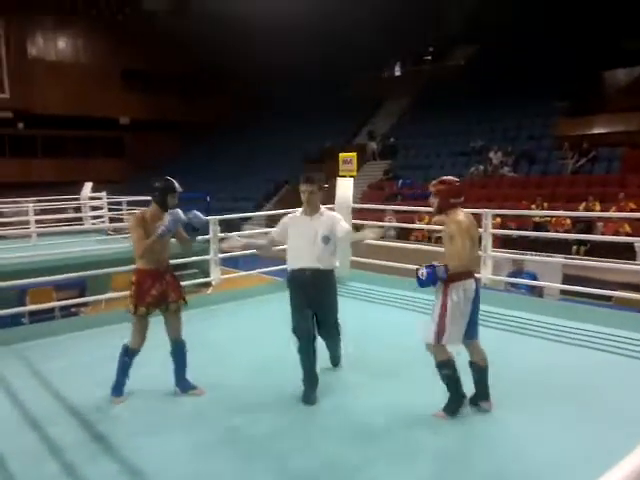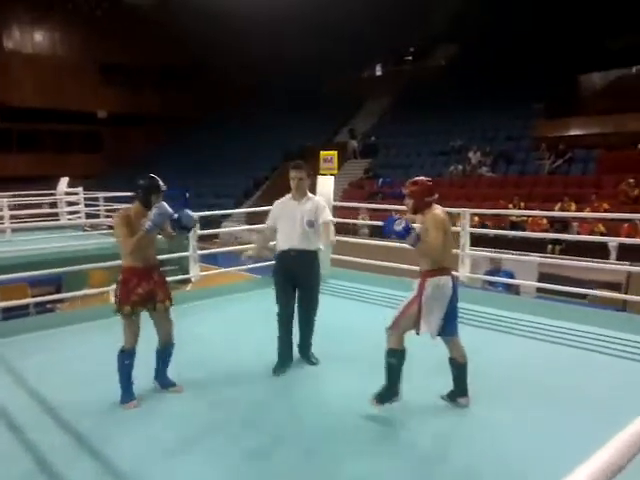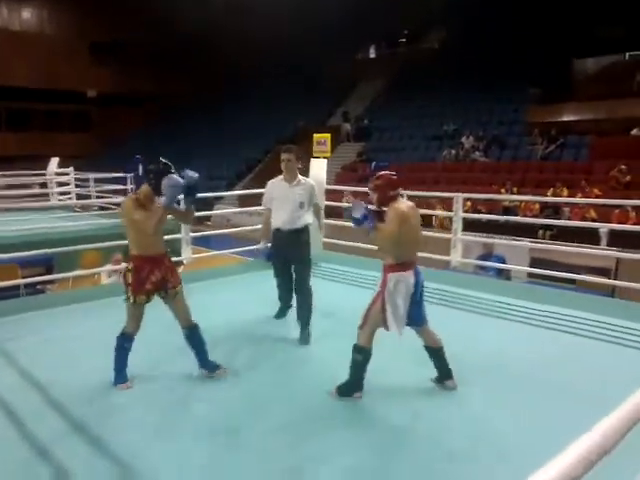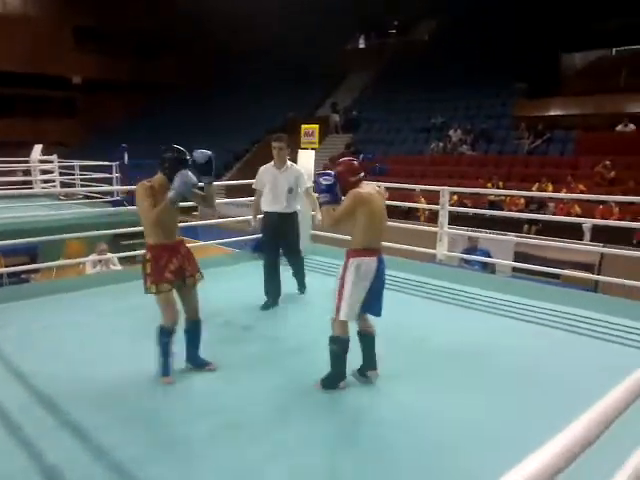
dt=0.3s
person 1, frame 1
left shoulder: (456, 222)
right shoulder: (463, 217)
left elbow: (465, 260)
left wrist: (440, 271)
left hip: (455, 288)
right hip: (468, 284)
left knee: (435, 345)
right knee: (471, 342)
left ankle: (456, 398)
right ankle: (482, 397)
person 1, frame 2
left shoulder: (433, 217)
right shoulder: (434, 214)
left elbow: (435, 251)
left wrist: (411, 236)
left hip: (433, 283)
right hip: (446, 281)
left knee: (395, 332)
right knee: (451, 339)
left ankle: (391, 389)
right ankle: (460, 393)
person 1, frame 3
left shoulder: (396, 211)
right shoulder: (408, 206)
left elbow: (386, 242)
left wrist: (367, 223)
right wrist: (378, 217)
left hip: (396, 276)
right hip: (411, 273)
left knee: (366, 330)
right knee: (422, 328)
left ankle: (354, 386)
right ankle: (446, 376)
person 1, frame 4
left shoulder: (357, 195)
right shoulder: (376, 191)
left elbow: (330, 221)
left wrist: (325, 195)
right wrist: (334, 196)
left hip: (359, 261)
right hip: (376, 259)
left knee: (340, 319)
right knee: (360, 315)
left ankle: (337, 376)
right ankle: (369, 368)
person 2, frame 1
left shoulder: (171, 217)
right shoulder: (139, 219)
left elbow: (186, 245)
right elbow: (140, 251)
left wrist: (193, 229)
right wrist: (163, 231)
left hip: (167, 277)
right hip: (145, 279)
left knee: (176, 335)
right knee: (137, 340)
left ankle: (181, 381)
right ankle: (118, 386)
person 2, frame 2
left shoulder: (156, 215)
right shoulder: (123, 217)
left elbow: (172, 239)
right elbow: (128, 249)
left wrist: (182, 227)
right wrist: (150, 225)
left hip: (154, 275)
right hip: (131, 278)
left knee: (167, 335)
right knee: (131, 341)
left ankle: (161, 377)
right ankle: (126, 392)
person 2, frame 3
left shoulder: (161, 200)
right shoulder: (131, 202)
left elbow: (188, 219)
right elbow: (151, 227)
left wrist: (188, 195)
right wrist: (166, 200)
left hip: (164, 263)
right hip: (141, 267)
left knee: (187, 319)
right knee: (133, 326)
left ankle: (205, 363)
right ankle: (119, 373)
person 2, frame 4
left shoulder: (177, 187)
right shoulder: (144, 189)
left elbow: (210, 204)
right elbow: (151, 220)
left wrist: (207, 178)
right wrist: (174, 195)
left hip: (180, 251)
right hip: (158, 256)
left knee: (193, 313)
right knee: (171, 318)
left ankle: (193, 357)
right ankle: (165, 365)
person 3, frame 1
left shoulder: (332, 218)
right shoulder: (290, 220)
left elbow: (350, 236)
right elbow: (269, 242)
left wrist: (366, 235)
right wrist: (244, 243)
left hip: (324, 278)
right hip: (298, 279)
left knee: (330, 328)
right knee: (303, 332)
left ankle: (334, 351)
right ankle: (310, 384)
person 3, frame 2
left shoulder: (317, 204)
right shoulder: (280, 205)
left elbow: (327, 226)
right elbow: (269, 232)
left wrist: (329, 239)
right wrist: (255, 250)
left hip: (309, 259)
right hip: (285, 259)
left knee: (308, 307)
right knee: (285, 310)
left ankle: (305, 349)
right ankle: (284, 356)
person 3, frame 3
left shoulder: (308, 185)
right shoulder: (272, 186)
left elbow: (316, 207)
right elbow: (268, 214)
left wrist: (321, 225)
right wrist: (265, 238)
left hip: (300, 235)
right hip: (279, 235)
left knee: (302, 281)
right knee: (282, 276)
left ankle: (305, 326)
right ankle: (285, 303)
person 3, frame 4
left shoulder: (296, 171)
right shoulder: (264, 171)
left elbow: (308, 193)
right elbow: (258, 196)
left wrist: (317, 211)
right wrist: (254, 217)
left hip: (289, 218)
right hip: (270, 218)
left knee: (294, 255)
right knee: (270, 260)
left ankle: (301, 282)
right ankle: (272, 296)
